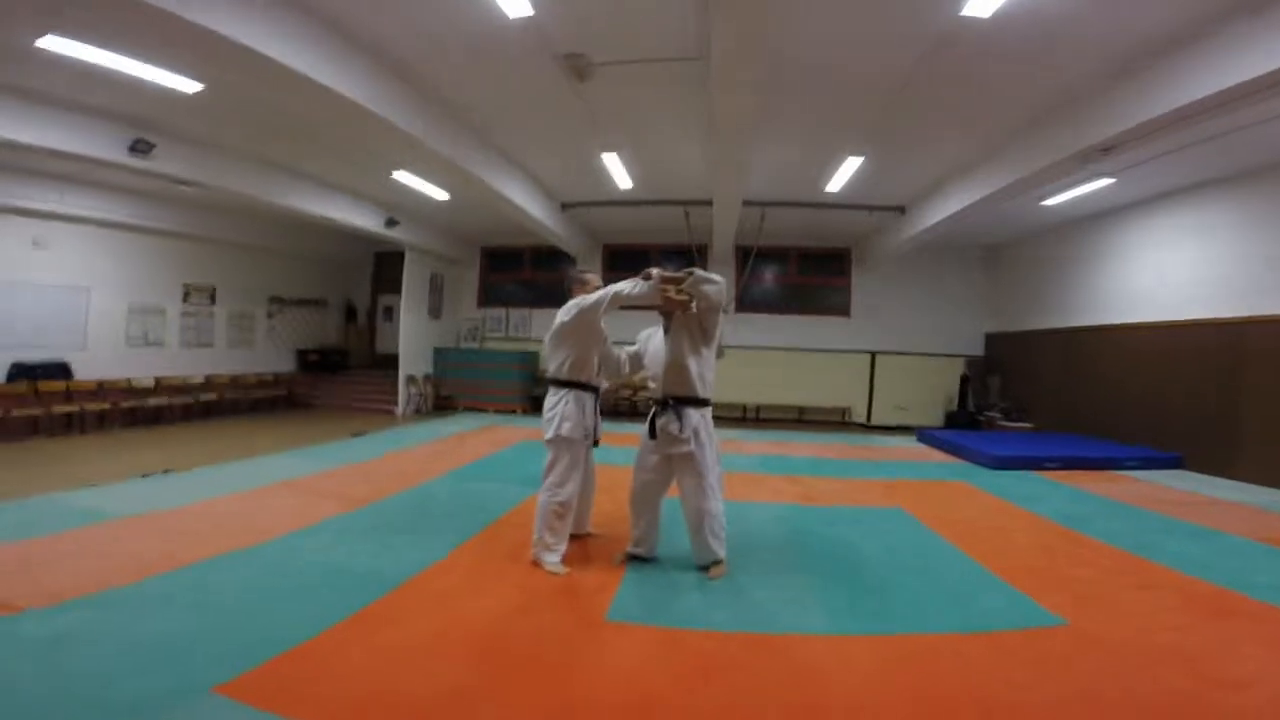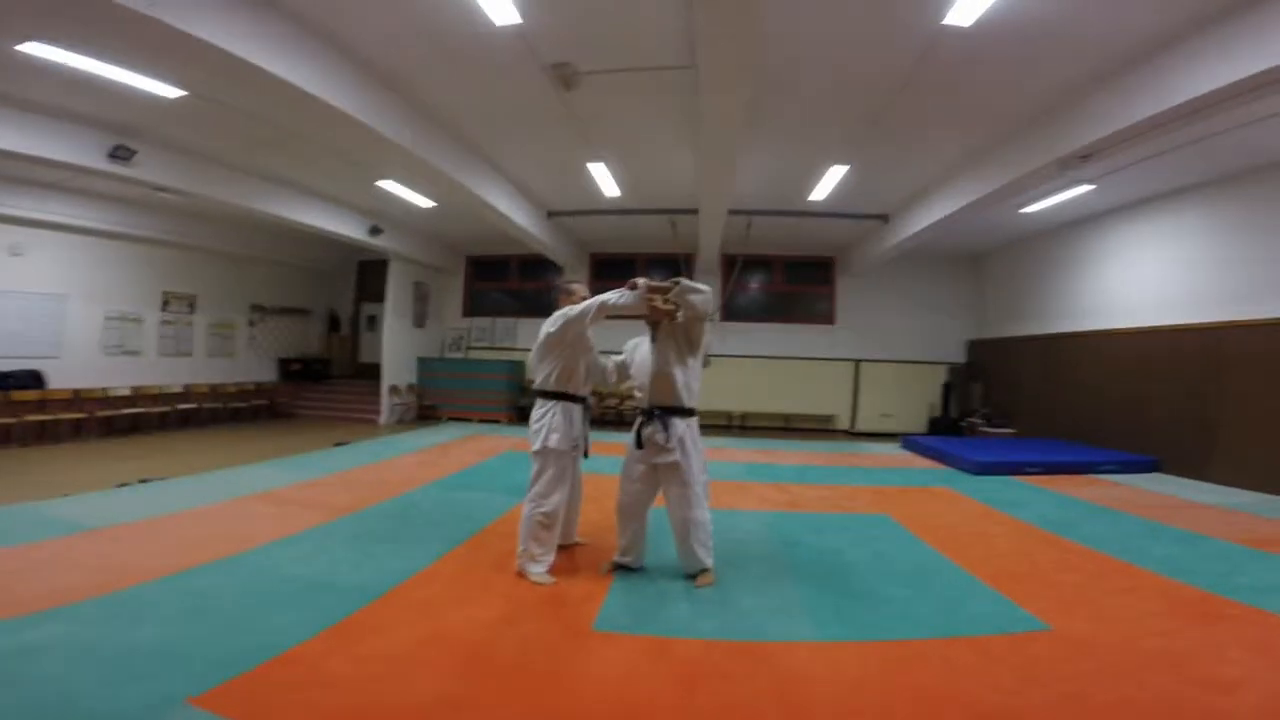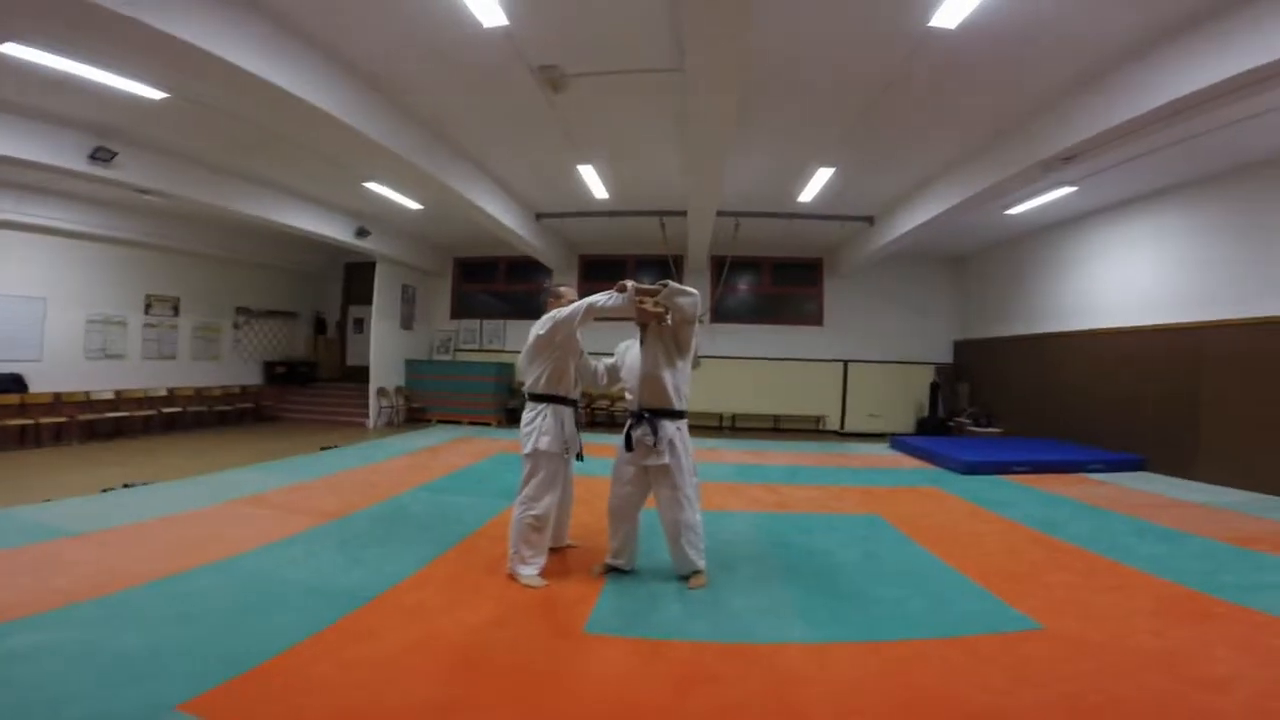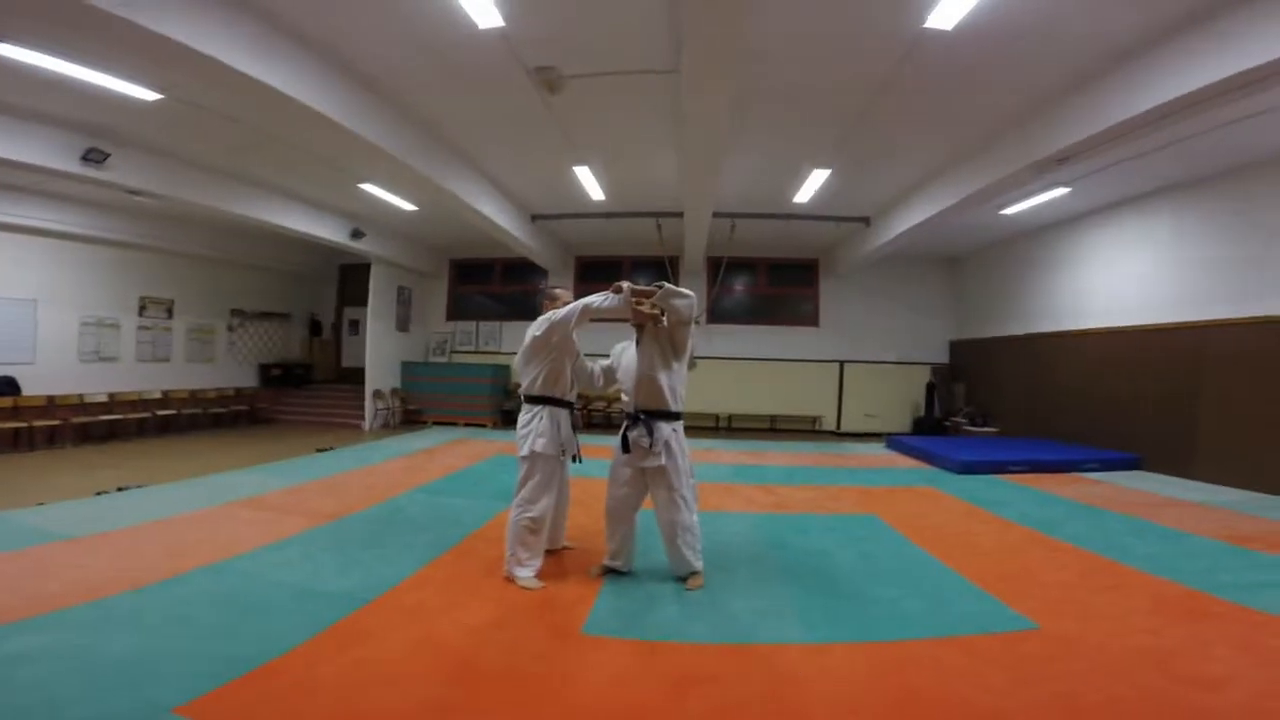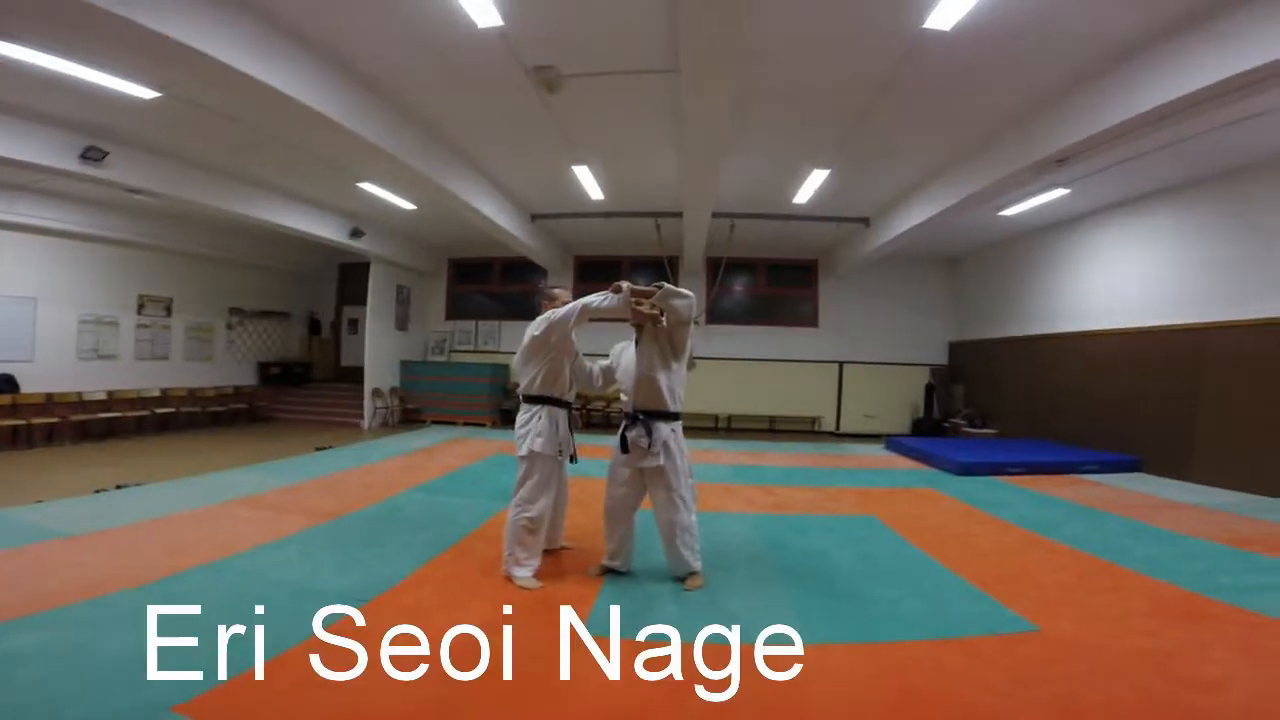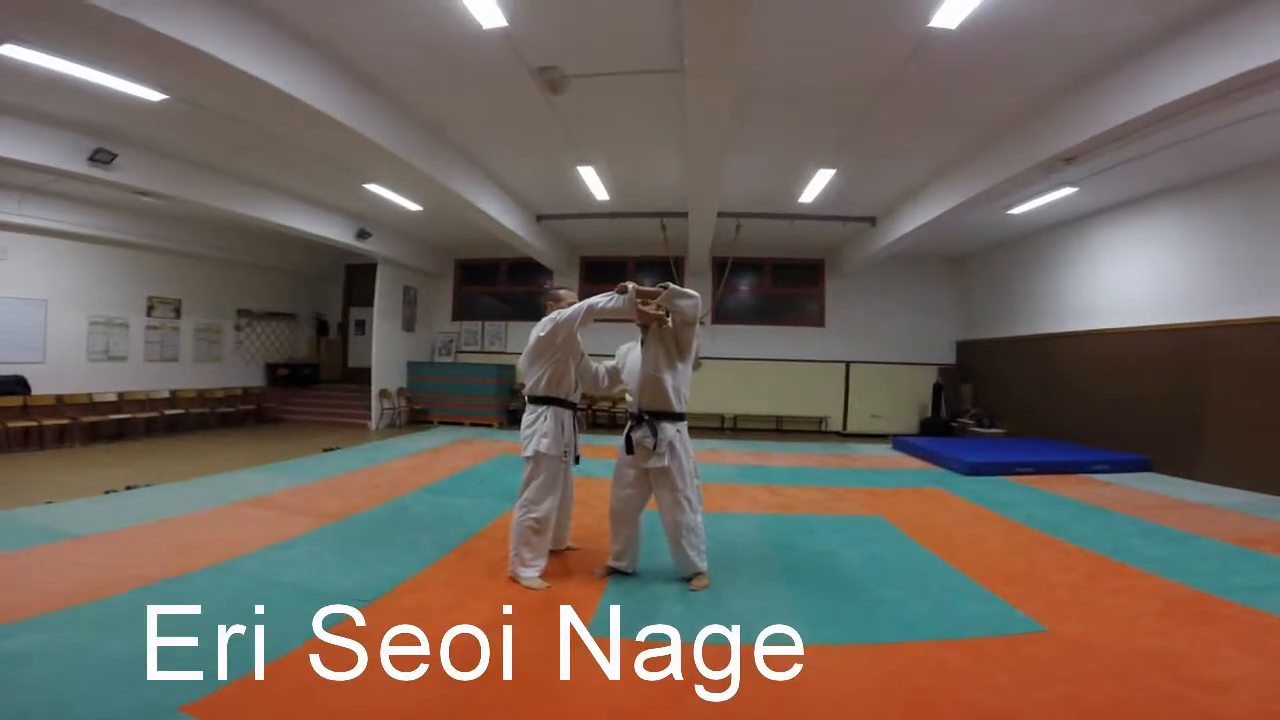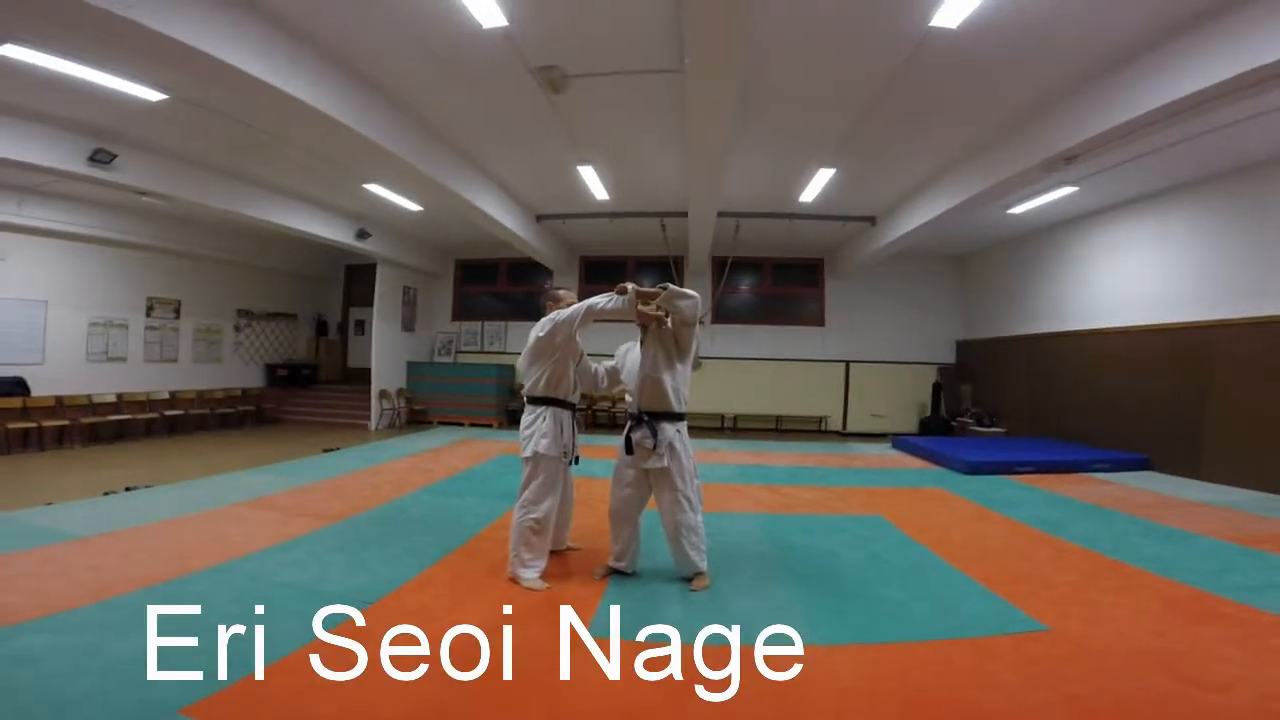
dt=0.1s
person 1, frame 1
left shoulder: (700, 324)
left elbow: (715, 288)
left wrist: (669, 277)
left hip: (692, 421)
right hip: (660, 420)
left knee: (702, 494)
right knee: (644, 490)
left ankle: (714, 556)
right ankle: (640, 548)
person 1, frame 2
left shoulder: (686, 334)
right shoulder: (636, 346)
left elbow: (701, 297)
right elbow: (611, 373)
left wrist: (653, 286)
left hip: (678, 431)
right hip: (646, 430)
left knee: (688, 503)
right knee: (631, 500)
left ankle: (701, 565)
right ankle: (628, 557)
person 1, frame 3
left shoulder: (675, 336)
right shoulder: (626, 349)
left elbow: (689, 300)
right elbow: (601, 375)
left wrist: (641, 288)
left hip: (668, 433)
right hip: (635, 432)
left knee: (679, 505)
right knee: (621, 503)
left ankle: (693, 567)
right ankle: (620, 559)
person 1, frame 4
left shoulder: (672, 338)
right shoulder: (623, 351)
left elbow: (685, 302)
right elbow: (597, 377)
left wrist: (636, 290)
left hip: (664, 435)
right hip: (632, 434)
left knee: (676, 506)
right knee: (619, 504)
left ankle: (691, 567)
right ankle: (617, 561)
person 1, frame 5
left shoulder: (671, 339)
right shoulder: (622, 351)
left elbow: (684, 301)
right elbow: (596, 377)
left wrist: (636, 289)
left hip: (662, 435)
right hip: (630, 434)
left knee: (674, 506)
right knee: (617, 504)
left ankle: (690, 567)
right ankle: (616, 561)
person 1, frame 6
left shoulder: (676, 338)
right shoulder: (627, 351)
left elbow: (690, 302)
right elbow: (602, 378)
left wrist: (641, 290)
left hip: (668, 436)
right hip: (635, 434)
left knee: (680, 506)
right knee: (623, 504)
left ankle: (695, 568)
right ankle: (621, 561)
person 1, frame 7
left shoulder: (676, 339)
right shoulder: (627, 351)
left elbow: (690, 302)
right elbow: (601, 379)
left wrist: (642, 290)
left hip: (668, 436)
right hip: (635, 435)
left knee: (680, 506)
right knee: (622, 505)
left ankle: (695, 568)
right ankle: (621, 561)
person 2, frame 1
left shoulder: (584, 322)
right shoulder: (575, 312)
left elbow: (608, 361)
right elbow: (611, 295)
right wrist: (653, 287)
left hip: (581, 403)
right hip: (568, 405)
left knee: (582, 475)
right knee: (561, 481)
left ankle: (576, 526)
right ankle: (546, 552)
person 2, frame 2
left shoulder: (570, 332)
right shoulder: (559, 323)
left elbow: (593, 368)
right elbow: (600, 306)
right wrist: (640, 297)
left hip: (567, 416)
right hip: (555, 417)
left knee: (568, 485)
right knee: (547, 492)
left ankle: (563, 537)
right ankle: (532, 562)
person 2, frame 3
left shoulder: (560, 335)
right shoulder: (548, 325)
left elbow: (585, 371)
right elbow: (588, 308)
right wrist: (628, 300)
left hip: (558, 418)
right hip: (545, 419)
left knee: (560, 488)
right knee: (538, 494)
left ankle: (554, 539)
right ankle: (523, 564)
person 2, frame 4
left shoulder: (557, 337)
right shoulder: (546, 328)
left elbow: (581, 373)
right elbow: (583, 309)
right wrist: (626, 302)
left hip: (555, 420)
right hip: (541, 422)
left knee: (556, 489)
right knee: (534, 496)
left ankle: (550, 541)
right ankle: (519, 567)
person 2, frame 5
left shoulder: (556, 337)
right shoulder: (544, 327)
left elbow: (582, 374)
right elbow: (583, 308)
right wrist: (625, 302)
left hip: (554, 420)
right hip: (540, 421)
left knee: (555, 489)
right knee: (533, 496)
left ankle: (549, 540)
right ankle: (518, 566)
person 2, frame 6
left shoulder: (559, 337)
right shoulder: (549, 328)
left elbow: (582, 373)
right elbow: (588, 309)
right wrist: (631, 303)
left hip: (558, 421)
right hip: (546, 422)
left knee: (560, 491)
right knee: (539, 497)
left ankle: (555, 541)
right ankle: (524, 567)
person 2, frame 7
left shoulder: (559, 337)
right shoulder: (548, 328)
left elbow: (582, 374)
right elbow: (588, 310)
right wrist: (631, 303)
left hip: (557, 421)
right hip: (544, 422)
left knee: (560, 491)
right knee: (538, 497)
left ankle: (555, 542)
right ankle: (524, 568)
